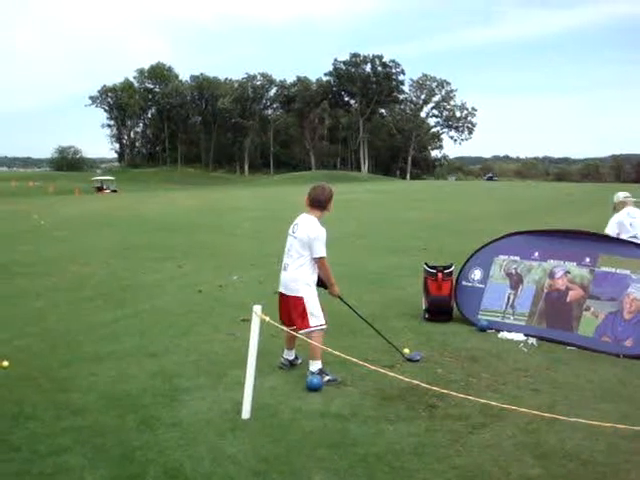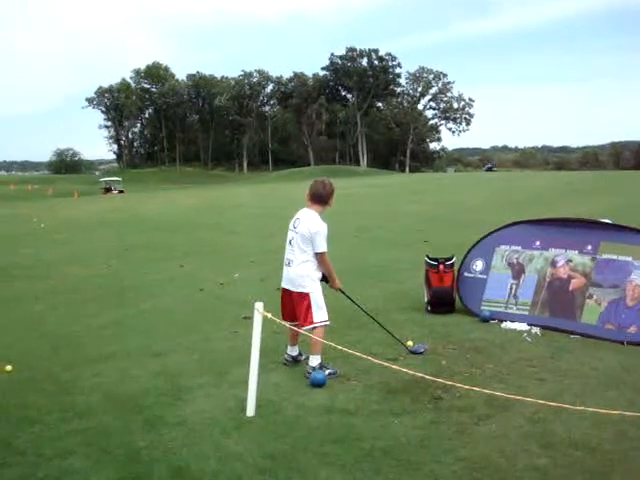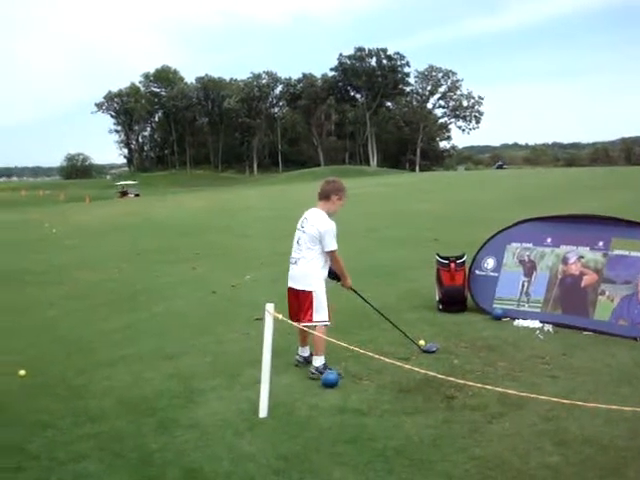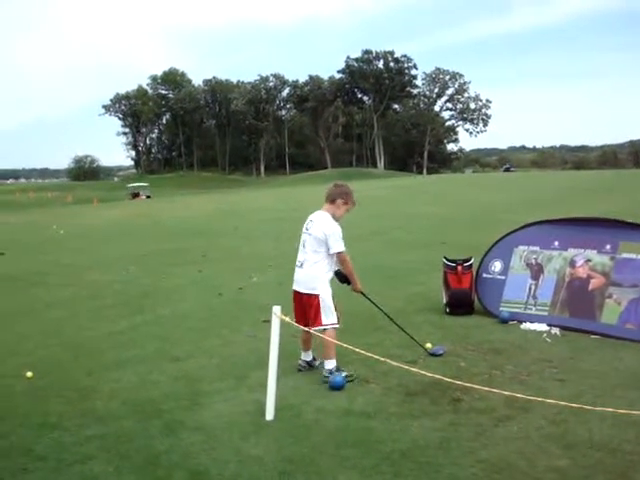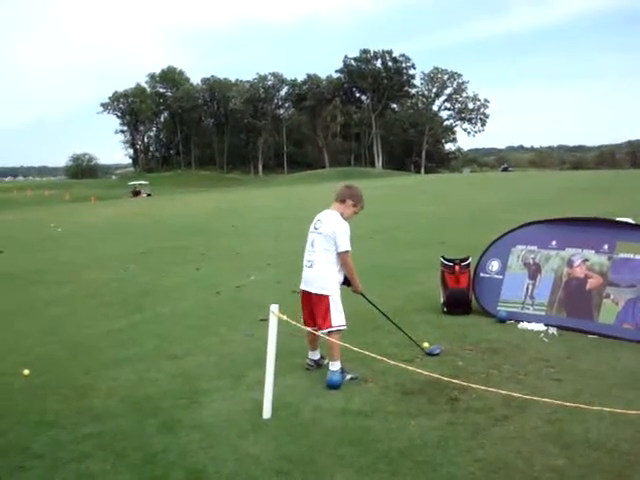
dt=0.7s
person 1, frame 1
left shoulder: (299, 221)
right shoulder: (317, 230)
right elbow: (321, 263)
left wrist: (323, 280)
right wrist: (332, 285)
left hip: (287, 281)
right hip: (302, 285)
left knee: (293, 323)
right knee: (316, 327)
left ankle: (288, 357)
right ankle: (315, 370)
person 1, frame 2
left shoulder: (298, 216)
right shoulder: (318, 225)
right elbow: (322, 258)
left wrist: (326, 275)
right wrist: (333, 279)
left hip: (290, 277)
right hip: (306, 280)
left knee: (294, 319)
right knee: (318, 322)
left ankle: (292, 353)
right ankle: (315, 365)
person 1, frame 3
left shoulder: (307, 215)
right shoulder: (326, 224)
right elbow: (334, 256)
left wrist: (328, 267)
right wrist: (345, 278)
left hip: (296, 276)
right hip: (311, 279)
left knee: (303, 319)
right knee: (319, 322)
left ankle: (303, 354)
right ankle: (318, 365)
person 1, frame 4
left shoulder: (312, 218)
right shoulder: (331, 226)
right elbow: (342, 259)
left wrist: (335, 270)
right wrist: (355, 282)
left hip: (301, 280)
right hip: (317, 283)
left knee: (307, 324)
right knee: (329, 325)
left ankle: (306, 359)
right ankle: (330, 368)
person 1, frame 5
left shoulder: (319, 218)
right shoulder: (340, 224)
right elbow: (345, 259)
left wrist: (346, 278)
right wrist: (355, 283)
left hip: (309, 280)
right hip: (325, 284)
left knee: (314, 324)
right knee: (335, 327)
left ankle: (314, 358)
right ankle: (335, 370)
